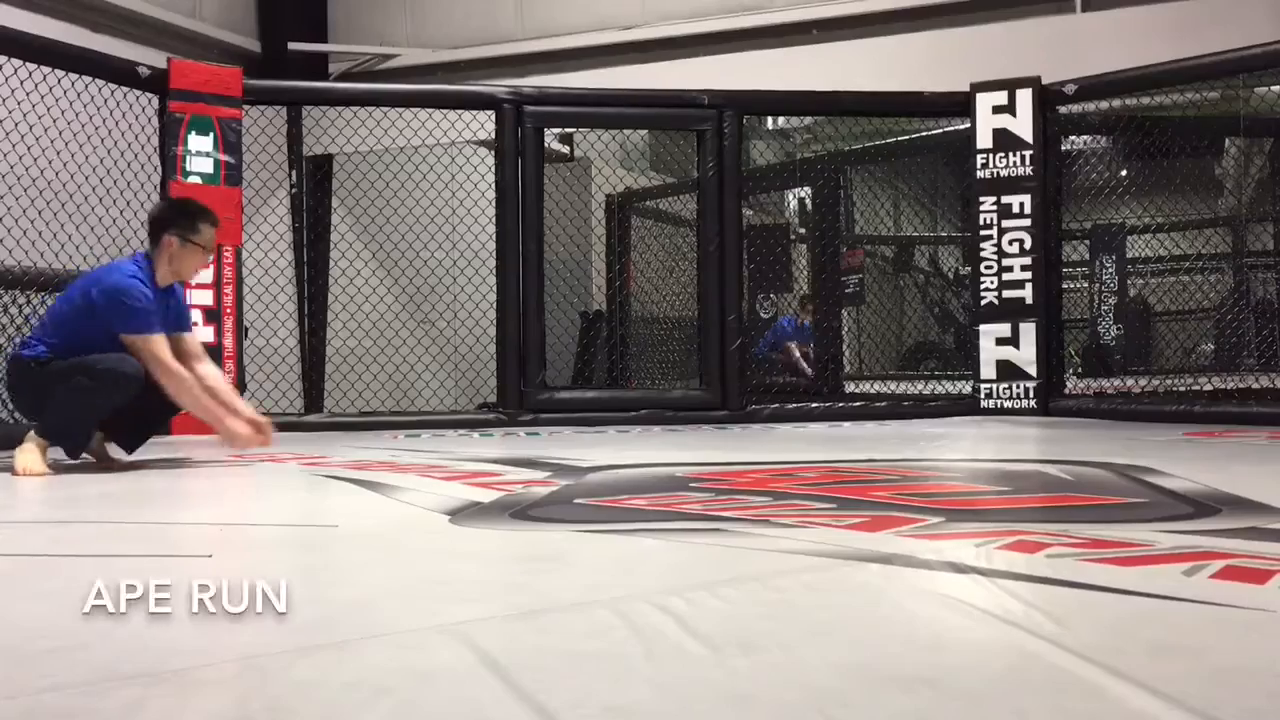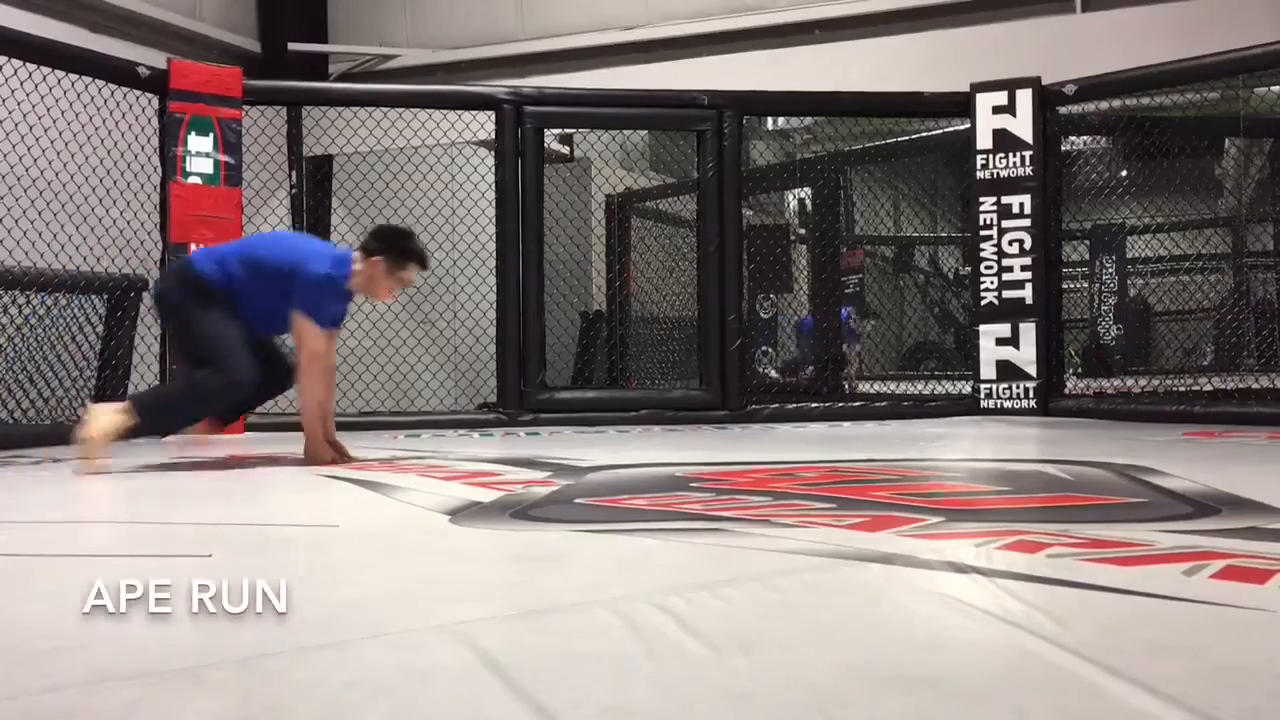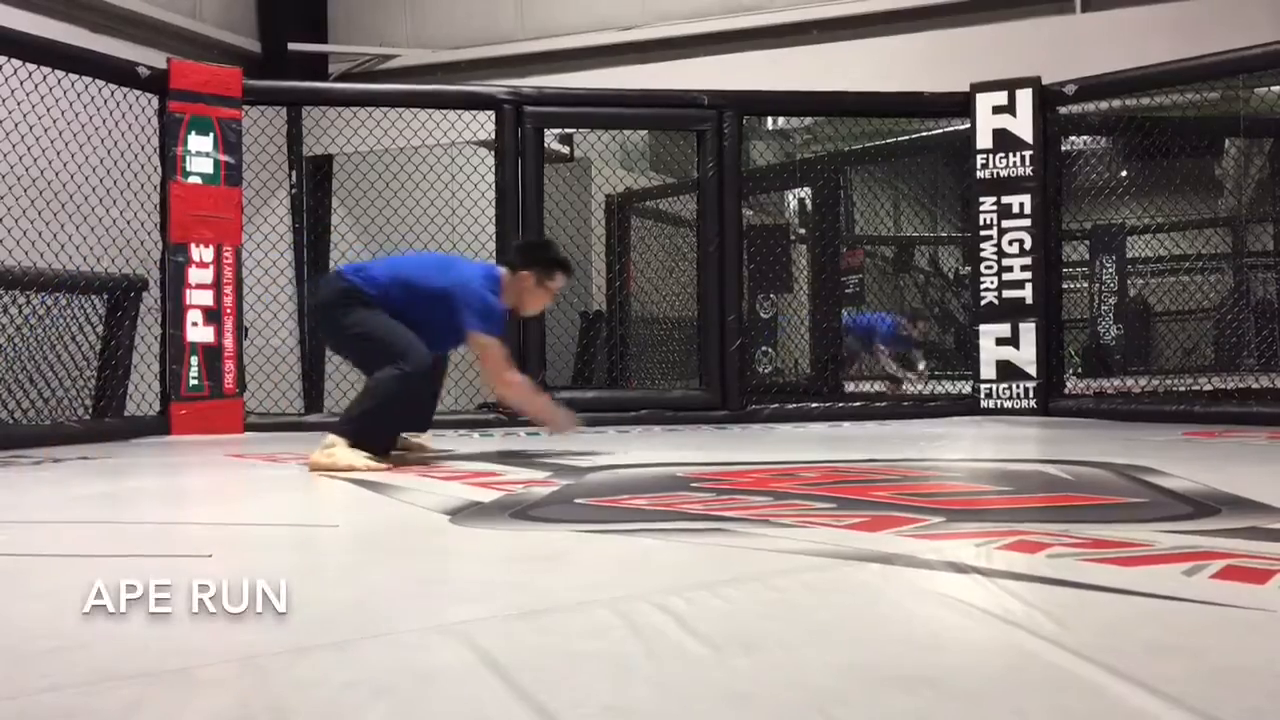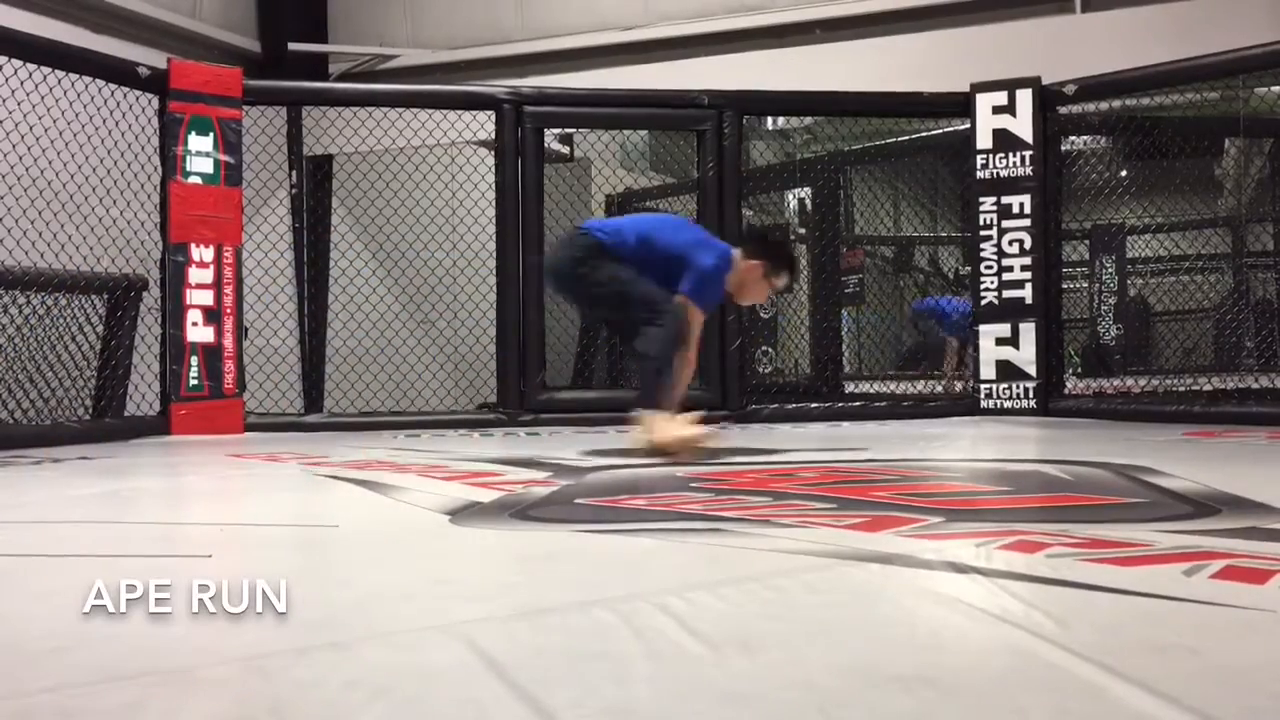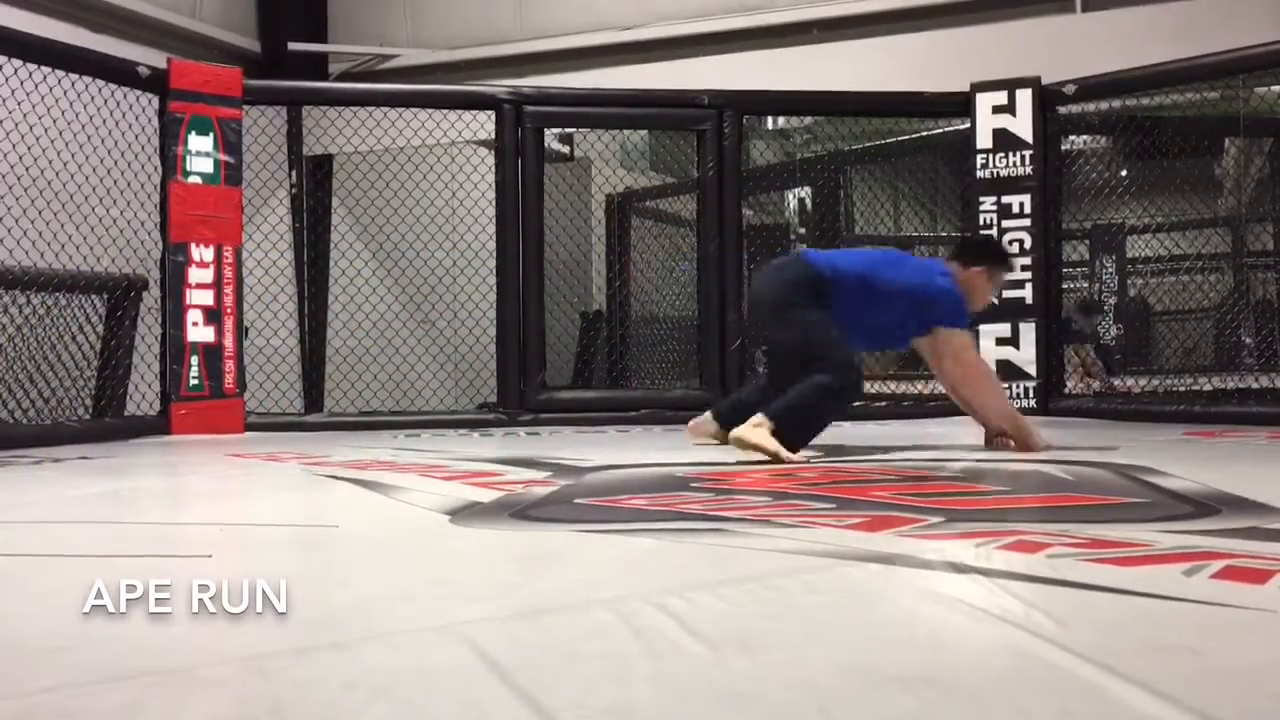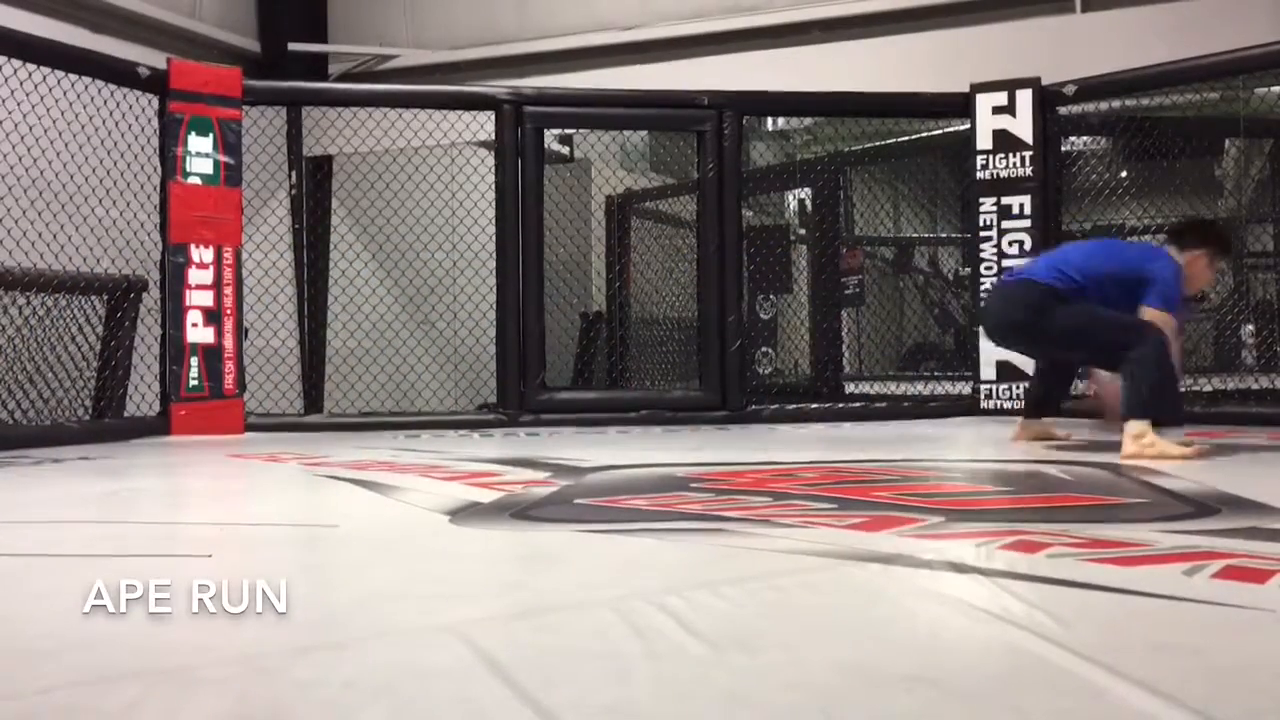
dt=0.5s
person 1, frame 1
left shoulder: (170, 293)
right shoulder: (126, 287)
left elbow: (199, 364)
right elbow: (164, 370)
left wrist: (243, 413)
right wrist: (225, 424)
right hip: (34, 377)
left knee: (196, 391)
right knee: (121, 371)
left ankle: (89, 438)
right ankle: (39, 441)
person 1, frame 2
left shoulder: (340, 282)
right shoulder: (324, 274)
left elbow: (326, 364)
right elbow: (311, 365)
left wrist: (327, 431)
right wrist: (315, 437)
left hip: (219, 297)
right hip: (193, 292)
left knee: (280, 376)
right knee: (234, 379)
right ankle: (123, 415)
person 1, frame 3
left shoulder: (486, 282)
right shoulder: (481, 294)
left elbow: (501, 374)
right elbow: (503, 380)
right wrist: (553, 415)
left hip: (354, 300)
right hip: (340, 301)
left knee: (429, 360)
right knee: (413, 363)
left ankle: (386, 436)
right ankle: (337, 446)
person 1, frame 4
left shoulder: (707, 254)
right shoulder: (710, 264)
left elbow: (684, 343)
right elbow: (686, 348)
right wrist: (666, 412)
left hip: (577, 259)
right hip: (581, 257)
left knee: (656, 329)
right knee: (666, 322)
left ankle: (655, 418)
right ankle: (656, 419)
person 1, frame 5
left shoulder: (923, 283)
right shoulder: (945, 289)
left elbow: (946, 369)
right elbow: (969, 372)
left wrist: (990, 422)
right wrist: (1020, 426)
left hip: (779, 283)
right hip: (792, 291)
left knee: (791, 375)
right knee: (839, 377)
left ankle: (715, 422)
right ankle: (759, 428)
person 1, frame 6
left shoulder: (1132, 261)
right shoulder: (1164, 270)
right elbow: (1161, 350)
left hip: (1000, 307)
right hip: (1029, 307)
left knee: (1069, 344)
right knee: (1149, 343)
left ankle: (1033, 423)
right ankle: (1138, 437)
